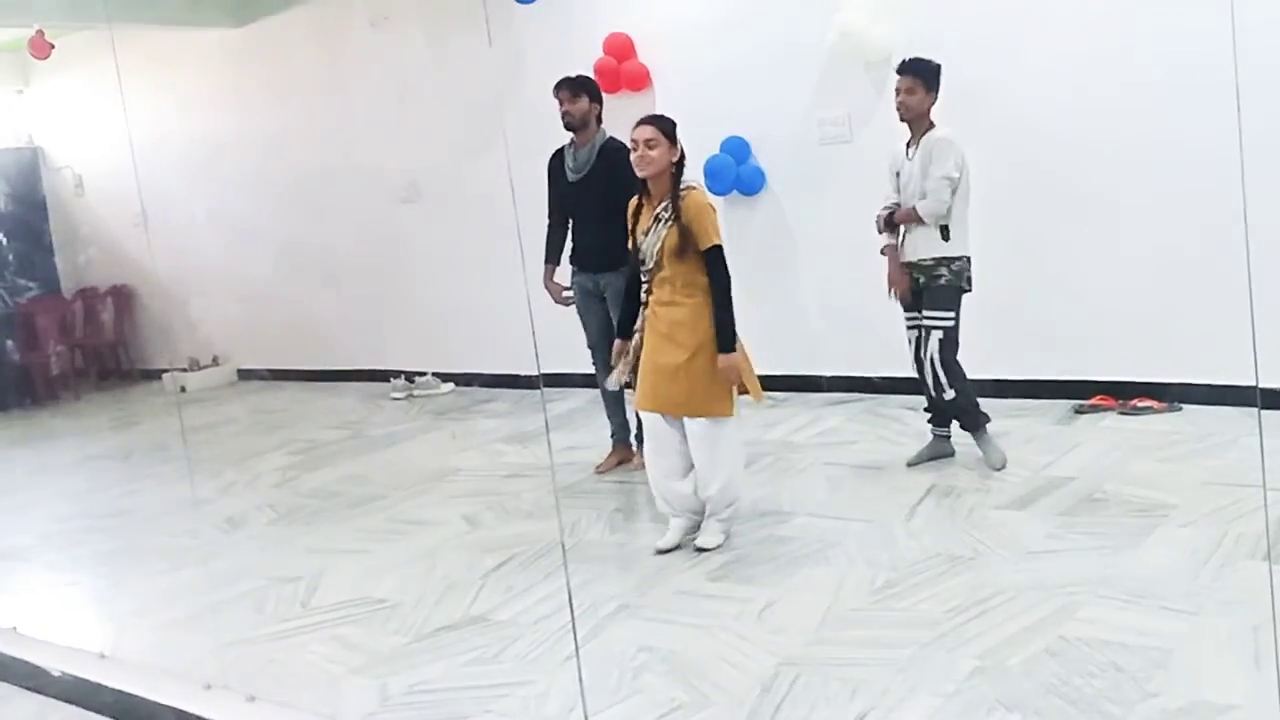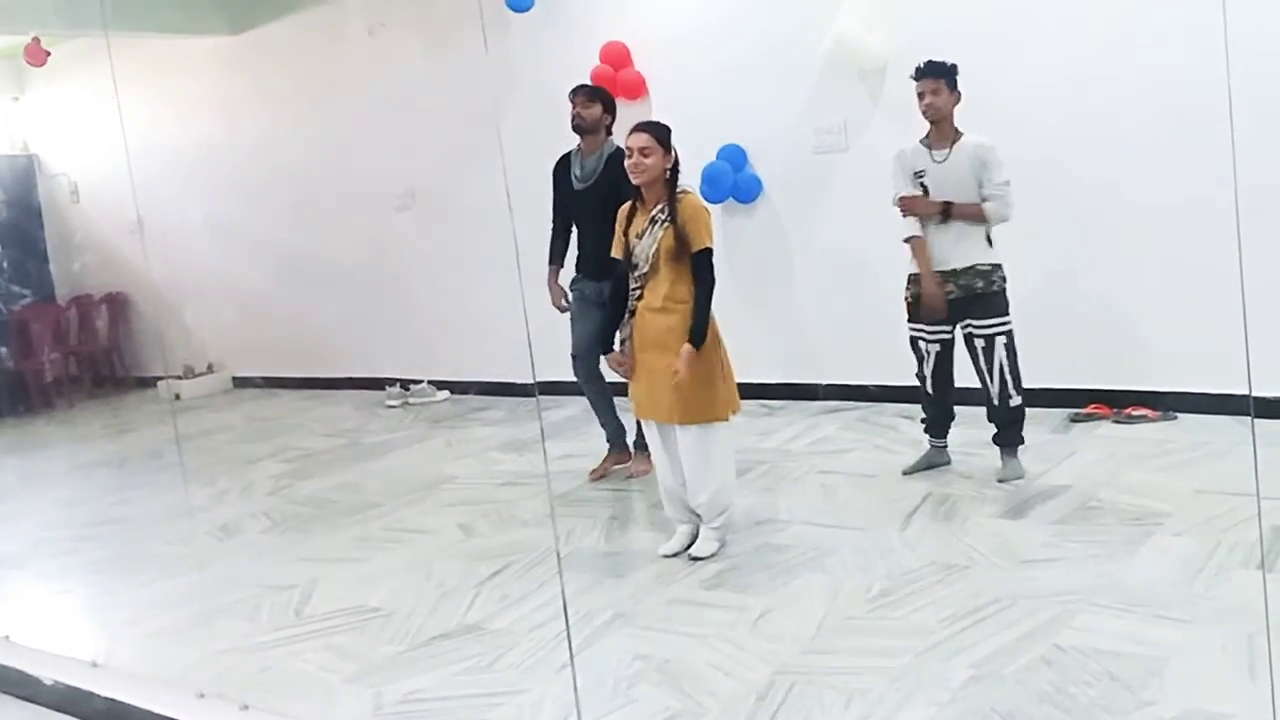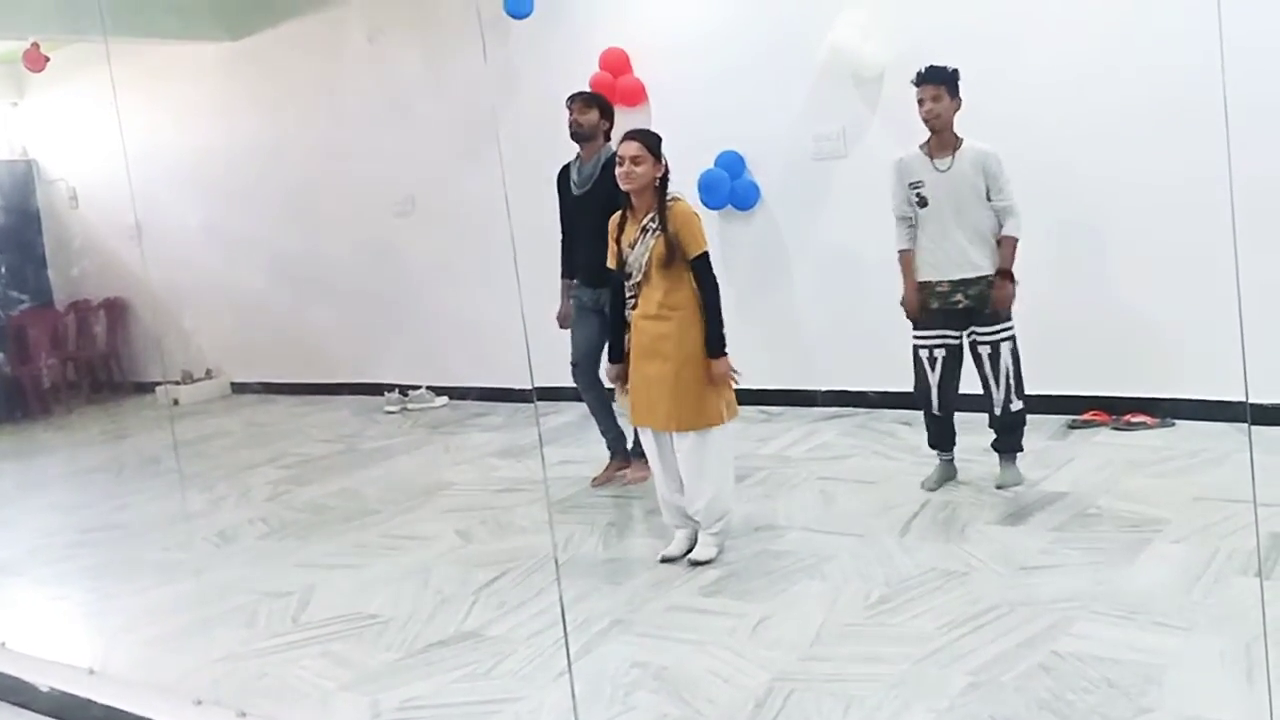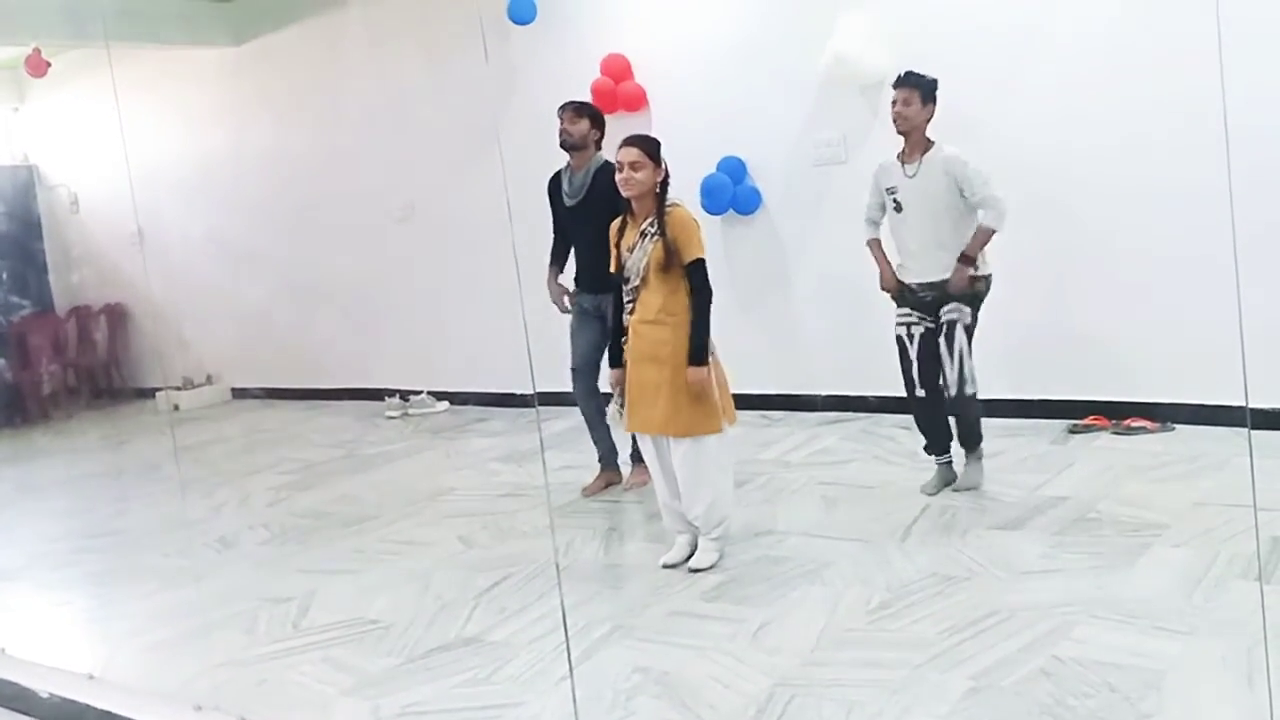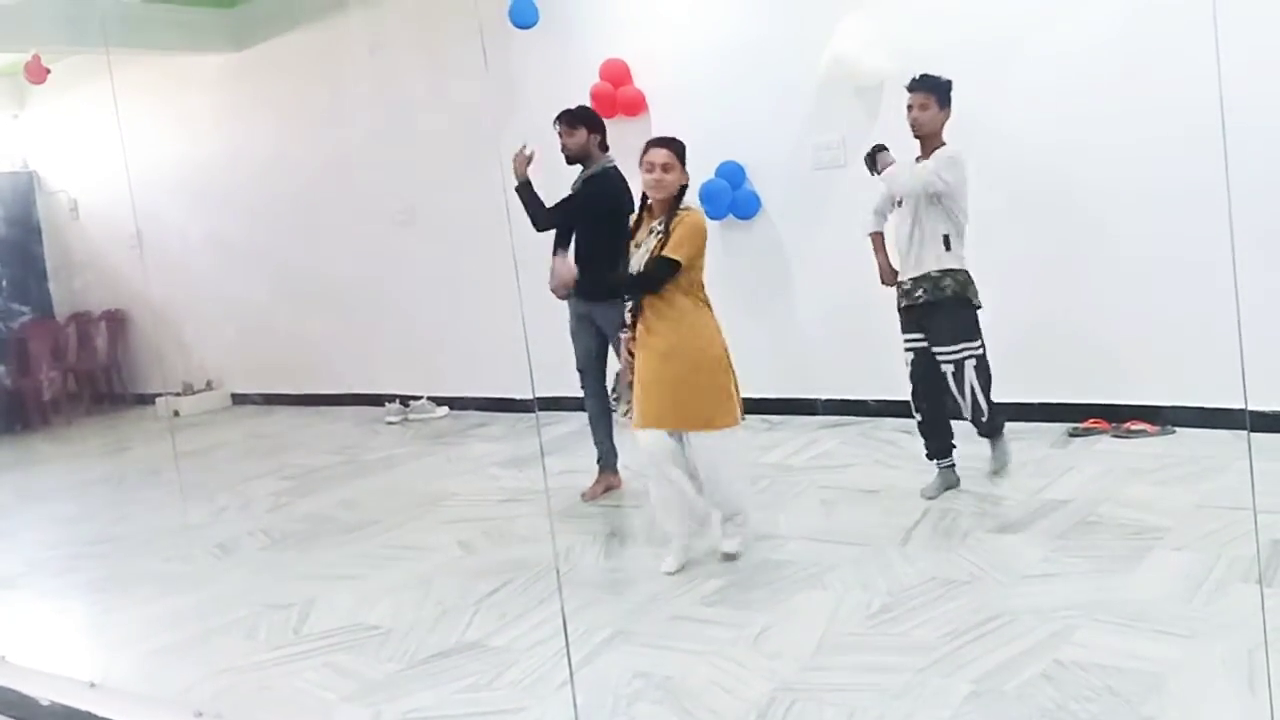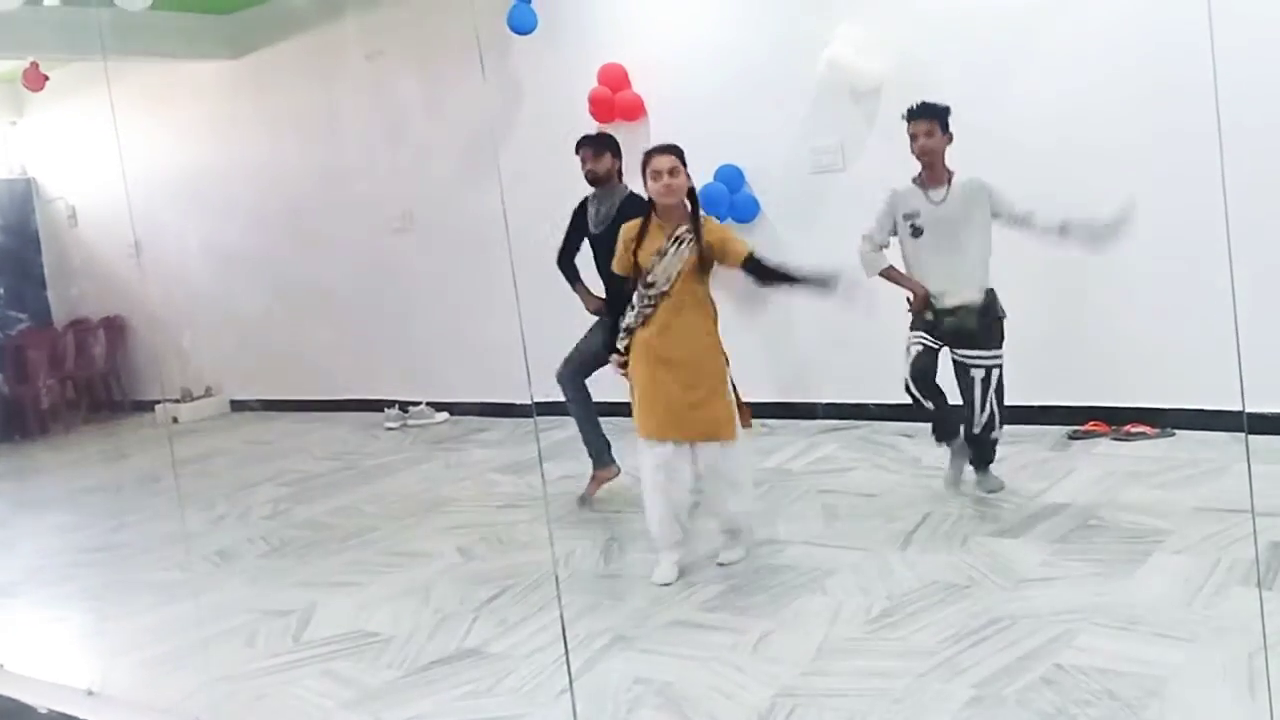
dt=0.4s
person 1, frame 1
left shoulder: (693, 204)
right shoulder: (637, 207)
left elbow: (719, 276)
left wrist: (728, 344)
right wrist: (624, 332)
left hip: (697, 330)
right hip: (657, 331)
left knee: (707, 427)
right knee: (659, 429)
left ankle: (717, 516)
right ankle: (682, 514)
person 1, frame 2
left shoulder: (688, 208)
right shoulder: (627, 214)
left elbow: (705, 280)
right elbow: (622, 282)
left wrist: (695, 341)
right wrist: (609, 342)
left hip: (685, 334)
right hip: (645, 338)
left knee: (698, 433)
right knee: (661, 437)
left ankle: (712, 523)
right ankle: (684, 520)
person 1, frame 3
left shoulder: (679, 215)
right shoulder: (618, 224)
left elbow: (707, 283)
right elbow: (618, 293)
left wrist: (718, 350)
right wrist: (616, 354)
left hip: (684, 341)
right hip: (644, 346)
left knee: (696, 436)
right knee: (658, 440)
left ankle: (710, 528)
right ankle: (682, 526)
person 1, frame 4
left shoulder: (677, 220)
right shoulder: (619, 229)
left elbow: (701, 291)
right elbow: (620, 298)
left wrist: (698, 357)
right wrist: (616, 360)
left hip: (681, 348)
right hip: (641, 351)
left knee: (694, 444)
right knee: (656, 446)
left ankle: (710, 536)
right ankle: (683, 532)
person 1, frame 5
left shoulder: (689, 222)
right shoulder: (637, 224)
left elbow: (647, 282)
left wrist: (580, 276)
right wrist: (629, 338)
left hip: (694, 347)
right hip: (653, 349)
left knee: (709, 445)
right knee: (656, 443)
left ankle: (732, 522)
right ankle: (682, 537)
person 1, frame 6
left shoulder: (709, 232)
right shoulder: (633, 233)
left elbow: (761, 271)
left wrist: (817, 281)
right wrist: (618, 348)
left hip: (702, 361)
right hip: (651, 360)
left knee: (717, 456)
right knee: (660, 456)
left ankle: (735, 533)
right ankle: (668, 549)
person 2, frame 1
left shoulder: (943, 143)
right shoulder: (900, 154)
left elbow: (935, 205)
right elbow: (893, 209)
left wrist: (891, 220)
right wrist: (894, 263)
left hip: (944, 265)
right hip: (912, 269)
left knee: (938, 356)
right knee: (923, 359)
left ankle: (979, 431)
right ankle: (941, 435)
person 2, frame 2
left shoulder: (980, 149)
right shoulder: (906, 158)
left elbow: (1000, 208)
right elbow: (911, 221)
left wrist: (941, 208)
right wrist: (927, 277)
left hip: (981, 275)
right hip: (931, 278)
left knee: (997, 365)
right knee: (932, 369)
left ankle: (1010, 451)
right ankle: (937, 446)
person 2, frame 3
left shoulder: (983, 158)
right shoulder: (906, 166)
left elbow: (1008, 219)
right elbow: (904, 230)
left wrist: (1004, 275)
right wrist: (909, 285)
left hip: (984, 285)
right hip: (933, 289)
left knee: (1002, 376)
right knee: (932, 383)
left ankle: (1008, 457)
right ankle: (945, 459)
person 2, frame 4
left shoulder: (950, 162)
right shoulder: (885, 171)
left elbow: (993, 209)
right elbow: (871, 221)
left wrist: (967, 261)
right wrist: (883, 266)
left hip: (958, 282)
right hip: (911, 287)
left knee: (954, 372)
right knee: (918, 380)
left ankle: (972, 454)
right ankle: (942, 463)
person 2, frame 5
left shoulder: (949, 159)
right shoulder: (907, 168)
left elbow: (909, 186)
right elbow: (880, 213)
left wrist: (883, 162)
right wrist: (882, 260)
left hip: (948, 285)
right hip: (911, 289)
left knee: (965, 376)
right knee: (923, 384)
left ankle: (995, 435)
right ankle: (945, 466)
person 2, frame 6
left shoulder: (978, 190)
right shoulder: (899, 199)
left elbow: (1027, 219)
right elbow: (869, 251)
left wrist: (1085, 230)
right wrist: (911, 286)
left hip: (977, 309)
right hip: (928, 314)
left knee: (984, 397)
right knee: (918, 375)
left ankle: (981, 464)
right ankle: (954, 440)
person 3, frame 1
left shoulder: (616, 154)
right shoulder: (558, 161)
left elbow: (634, 215)
right elbow: (557, 220)
right wrist: (549, 274)
left hip: (620, 272)
right hip: (584, 276)
right knee: (602, 359)
left ankle: (645, 440)
right ankle: (621, 443)
person 3, frame 2
left shoulder: (622, 164)
right shoulder: (564, 167)
right elbow: (561, 225)
right wrist: (553, 278)
right hip: (586, 283)
right knee: (583, 363)
left ankle: (643, 448)
right ankle: (617, 445)
person 3, frame 3
left shoulder: (618, 170)
right shoulder: (566, 175)
right wrist: (566, 294)
right hip: (585, 290)
right knee: (582, 370)
left ankle: (641, 455)
right ankle: (618, 453)
person 3, frame 4
left shoulder: (612, 177)
right shoulder: (557, 184)
right wrist: (553, 275)
right hip: (585, 297)
right knee: (582, 380)
left ankle: (641, 460)
right ankle: (608, 466)
person 3, frame 5
left shoulder: (606, 183)
right shoulder: (588, 180)
left elbow: (548, 219)
right elbow: (563, 226)
left wrist: (522, 180)
left hip: (614, 300)
right hip: (583, 300)
right knee: (591, 383)
right ankle: (608, 469)
person 3, frame 6
left shoulder: (636, 209)
right shoulder: (586, 209)
right elbow: (565, 258)
right wrist: (585, 295)
right hip: (614, 315)
right knee: (569, 374)
right ankle: (603, 463)
